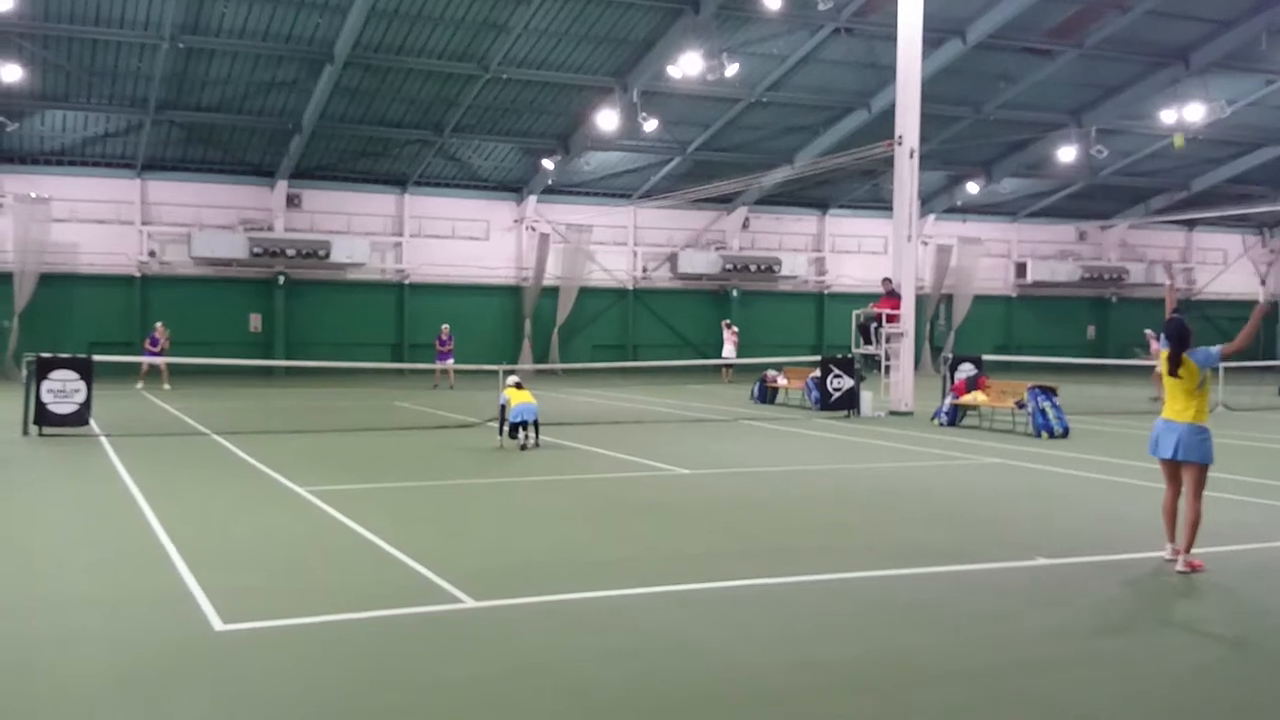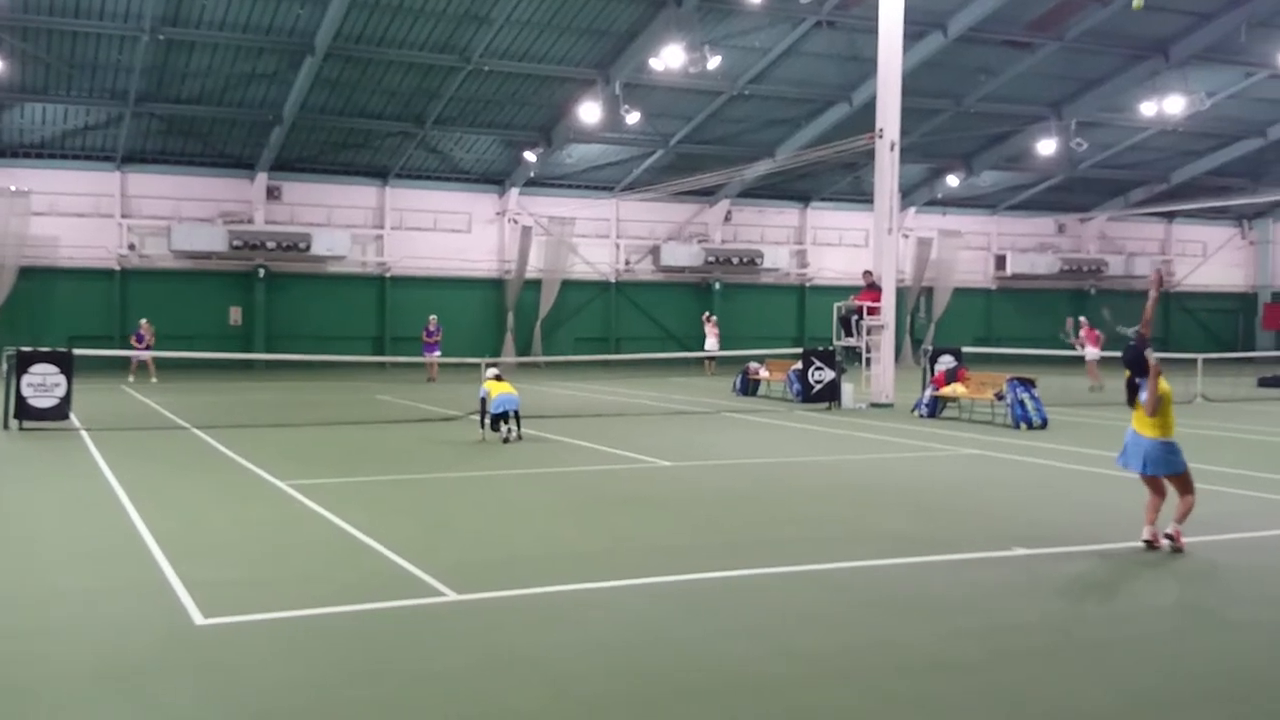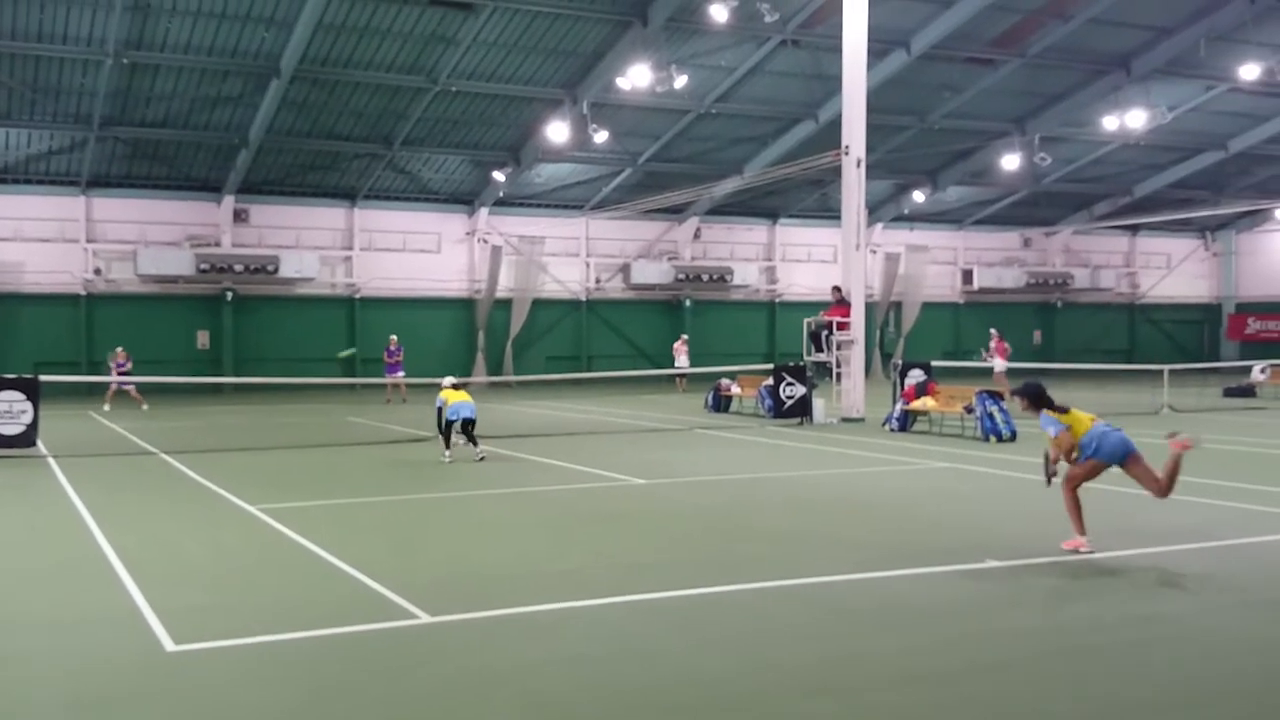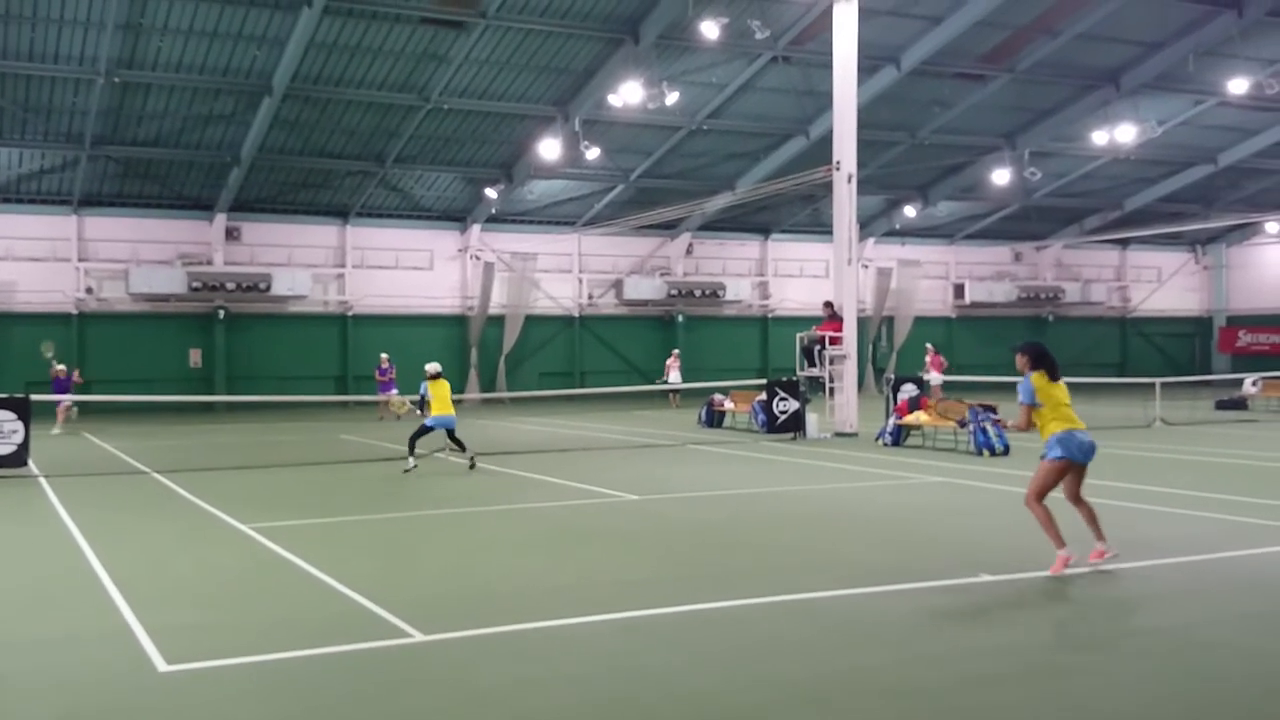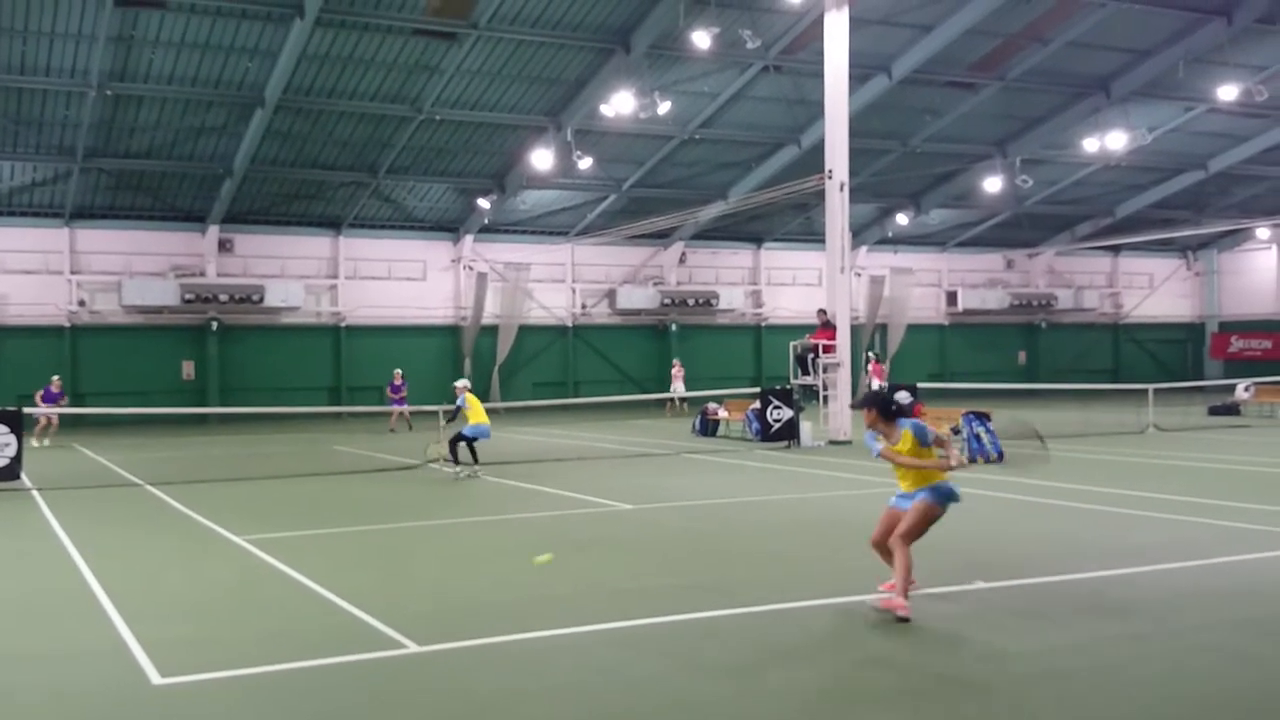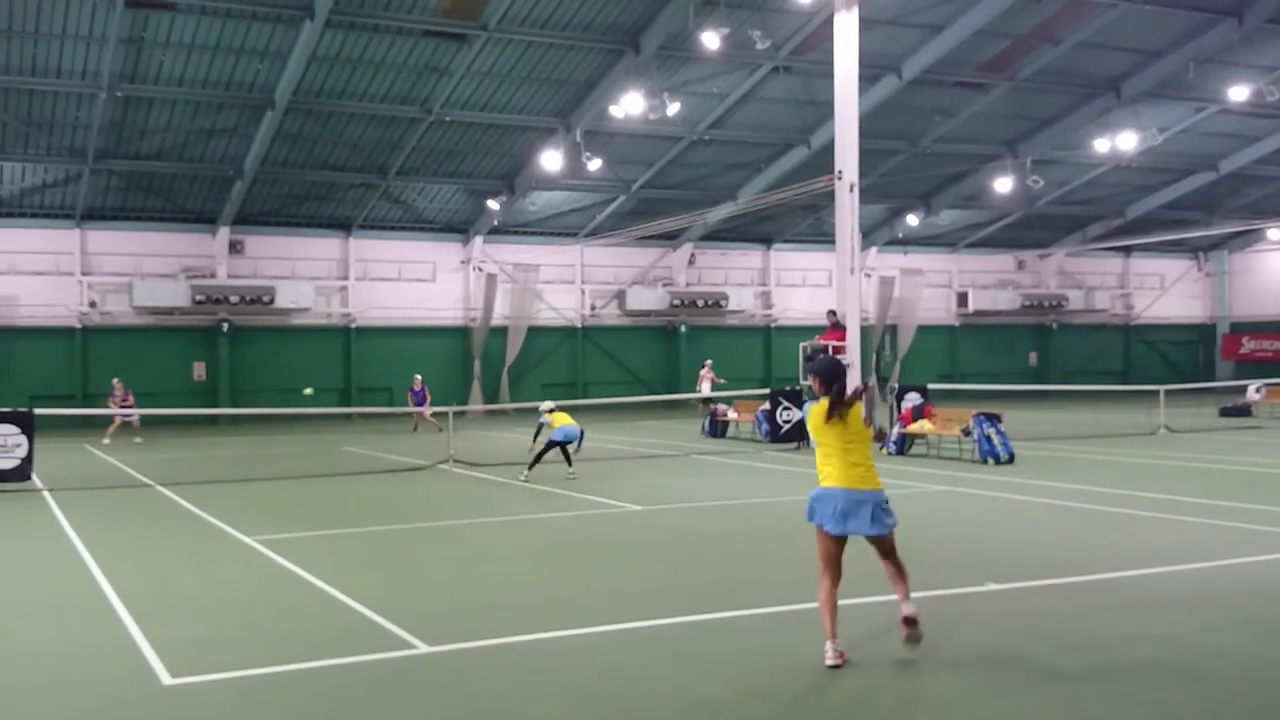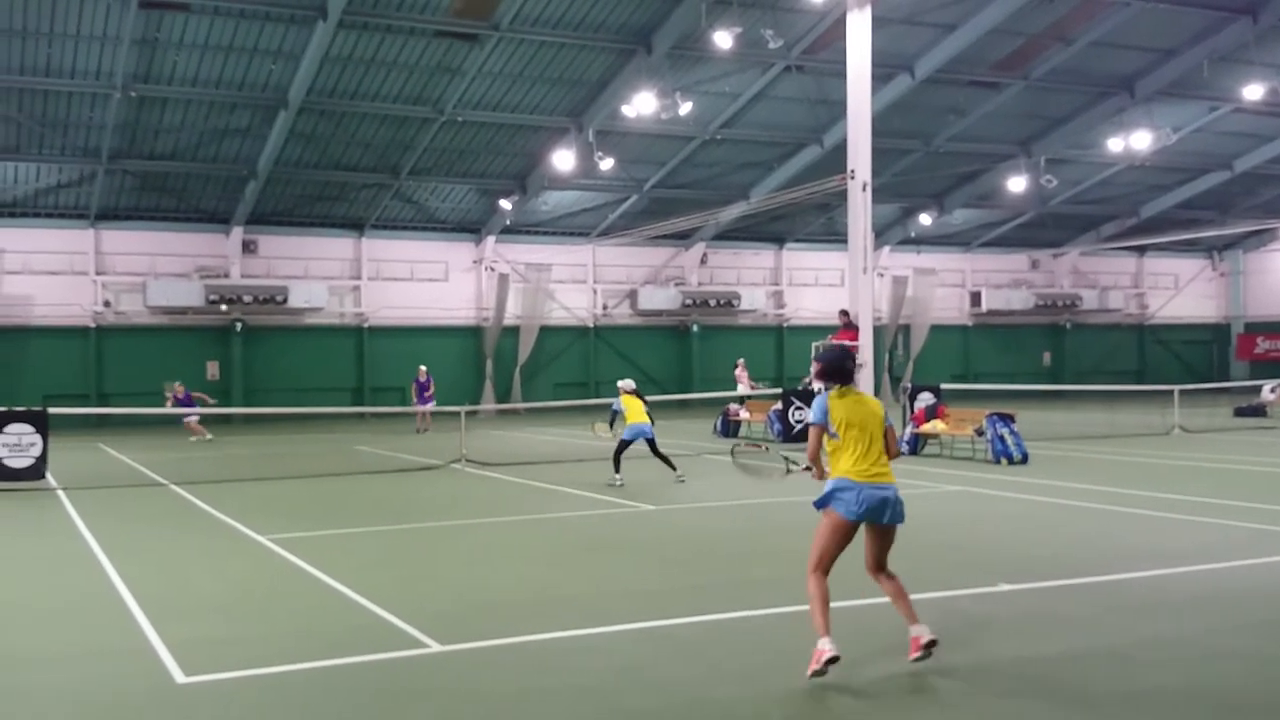
dt=0.7s
person 1, frame 1
left shoulder: (1165, 353)
right shoulder: (1199, 358)
left elbow: (1169, 318)
right elbow: (1239, 344)
left wrist: (1169, 285)
right wrist: (1258, 313)
left hip: (1165, 429)
right hip: (1191, 434)
left knee: (1172, 491)
right knee: (1193, 498)
left ankle: (1170, 547)
right ankle: (1184, 557)
person 1, frame 2
left shoulder: (1137, 369)
right shoulder: (1148, 386)
left elbow: (1143, 328)
right elbow: (1152, 412)
left wrist: (1153, 294)
right wrist: (1154, 379)
left hip: (1138, 445)
right hip: (1159, 447)
left knee: (1156, 494)
right knee: (1187, 494)
left ankle: (1150, 529)
right ankle: (1174, 529)
person 1, frame 3
left shoulder: (1046, 417)
right shoulder: (1054, 410)
left elbow: (1068, 443)
right elbow: (1061, 443)
left wrist: (1058, 460)
right wrist: (1060, 460)
left hip: (1101, 444)
right hip: (1115, 438)
left knee: (1069, 485)
right knee: (1161, 490)
left ankle: (1082, 540)
right ankle: (1176, 448)
person 1, frame 4
left shoulder: (1027, 382)
right shoulder: (1055, 380)
left elbow: (1024, 424)
left wrist: (1010, 424)
right wrist: (1036, 423)
left hip: (1063, 443)
right hip: (1081, 439)
left knee: (1032, 498)
right knee: (1074, 496)
left ankle: (1062, 552)
right ankle: (1102, 546)
person 1, frame 5
left shoulder: (912, 426)
right shoulder: (872, 437)
left elbow: (944, 442)
right elbow: (900, 461)
left wrist: (951, 457)
right wrist: (933, 464)
left hip: (932, 490)
right hip: (908, 492)
left knee: (898, 539)
right knee: (878, 540)
left ankle: (899, 600)
right ankle: (904, 578)
person 1, frame 6
left shoulder: (814, 411)
right shoulder: (862, 411)
left wrist: (850, 399)
left hip: (832, 499)
right hip: (870, 498)
left knee: (829, 578)
right knee: (890, 560)
left ankle: (832, 646)
right ankle: (907, 609)
person 1, frame 7
left shoulder: (824, 402)
right shoulder: (876, 404)
left elbow: (813, 451)
right elbow: (893, 450)
left wrist: (818, 470)
left hip: (849, 491)
right hip: (884, 491)
left knee: (816, 571)
right knee: (878, 569)
left ankle: (825, 644)
right ankle: (919, 631)
